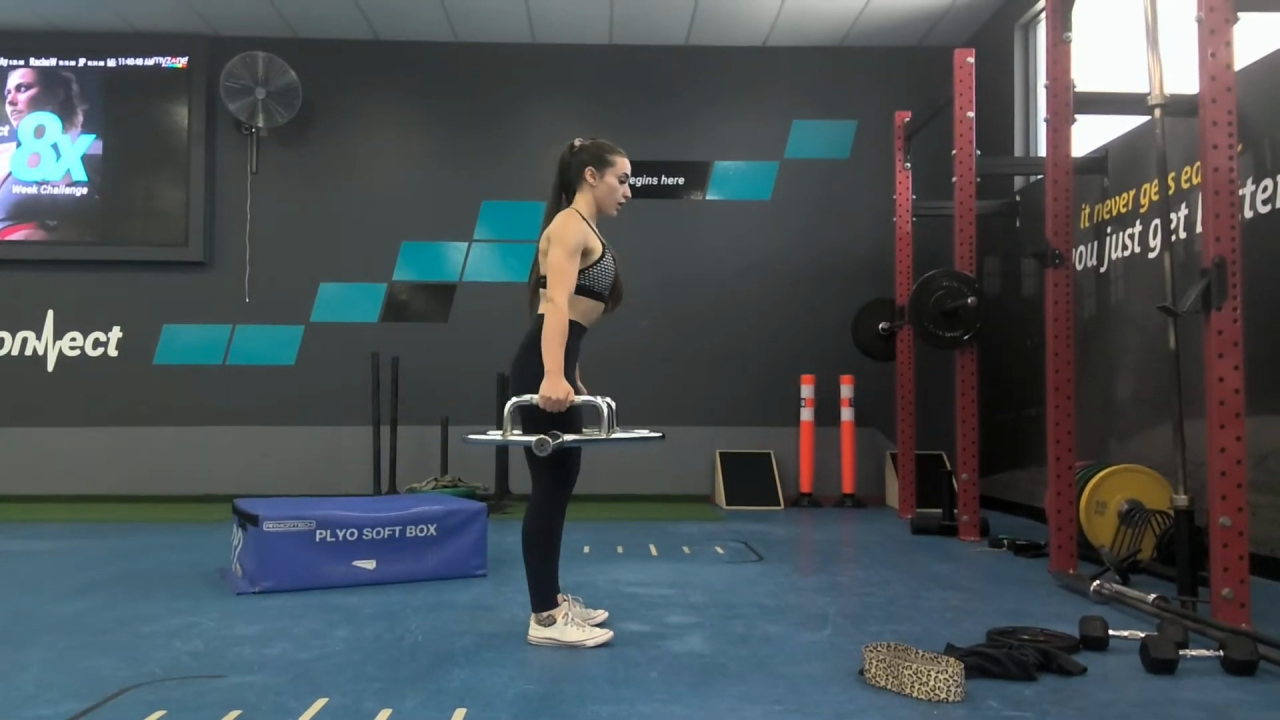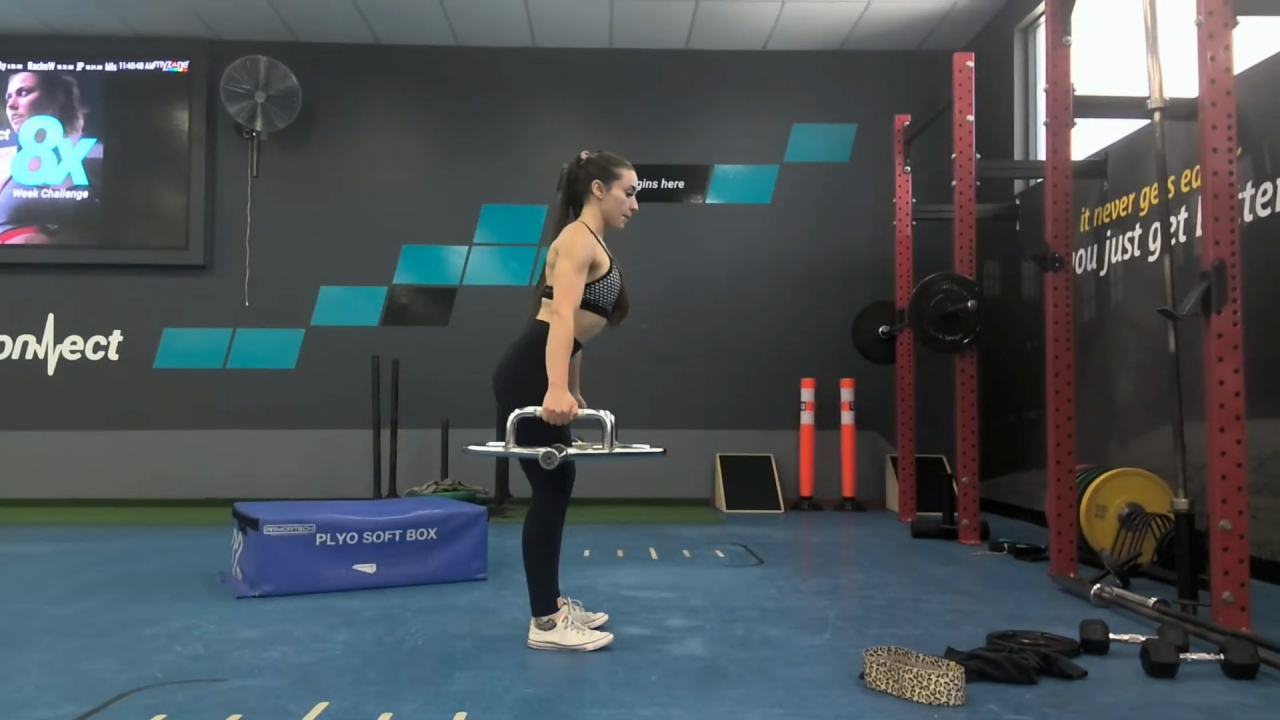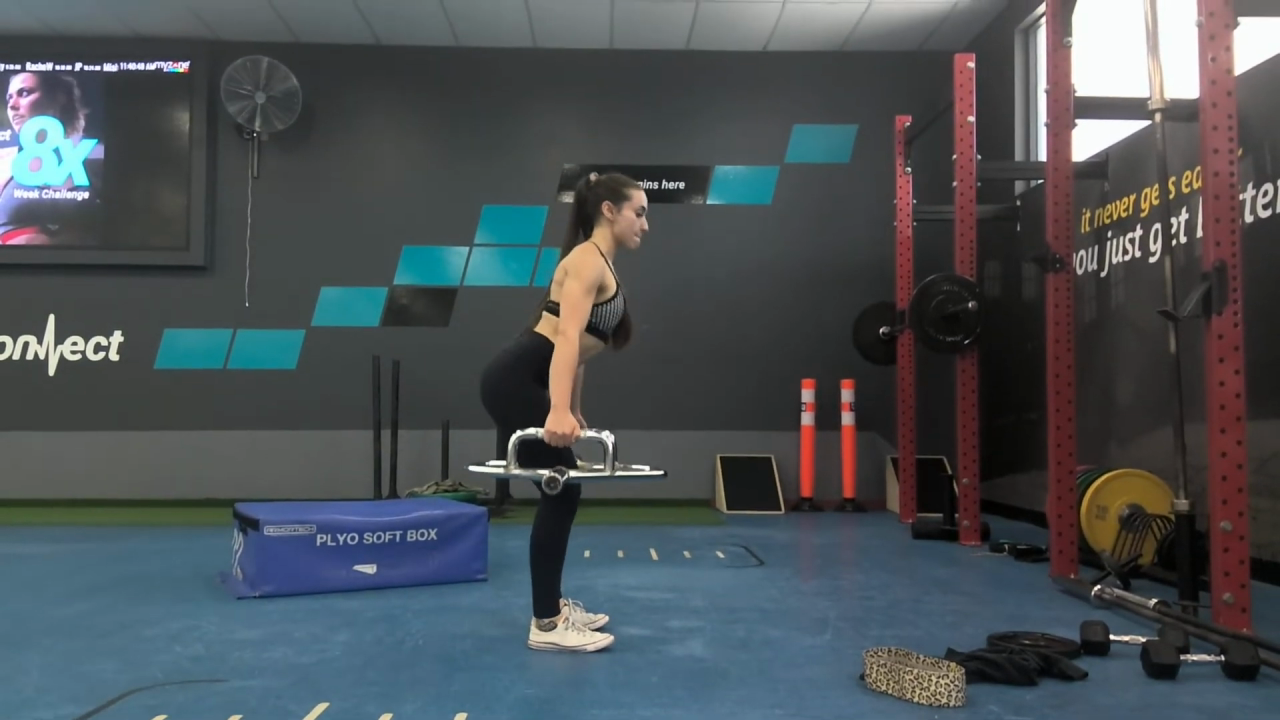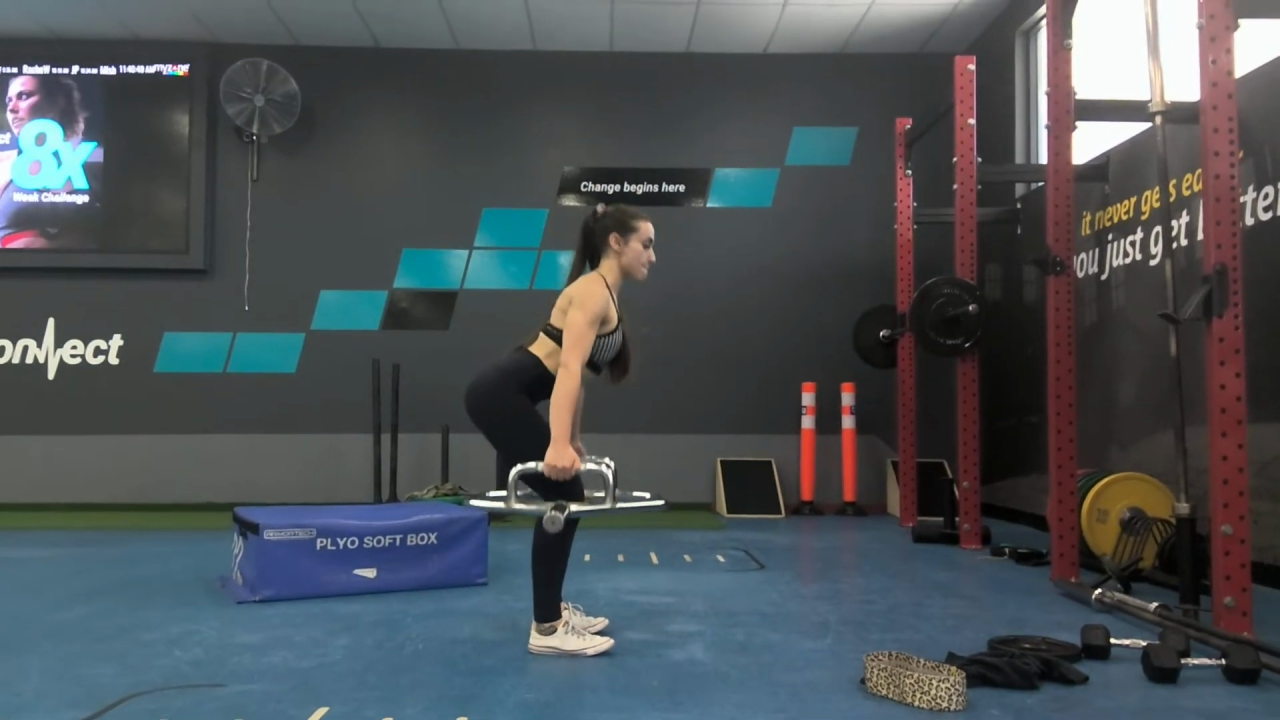
dt=0.3s
person 1, frame 1
left shoulder: (583, 229)
right shoulder: (570, 225)
right elbow: (556, 305)
left wrist: (571, 378)
right wrist: (553, 377)
left hip: (555, 366)
right hip: (542, 368)
left knee: (559, 484)
right knee: (550, 487)
left ankle: (552, 600)
right ankle: (545, 619)
person 1, frame 2
left shoulder: (590, 242)
right shoulder: (579, 239)
right elbow: (561, 317)
left wrist: (572, 391)
right wrist: (556, 390)
left hip: (540, 374)
right hip: (529, 375)
left knee: (557, 488)
right knee: (550, 491)
left ankle: (552, 603)
right ankle: (545, 623)
person 1, frame 3
left shoulder: (600, 264)
right shoulder: (589, 261)
left elbow: (578, 345)
right elbow: (567, 337)
left wrist: (572, 411)
right wrist: (558, 411)
left hip: (518, 381)
right hip: (514, 381)
left knee: (562, 491)
right knee: (560, 492)
left ankle: (553, 605)
right ankle: (547, 624)
person 1, frame 4
left shoulder: (602, 292)
right shoulder: (593, 292)
left elbow: (573, 373)
right elbow: (568, 370)
left wrist: (573, 439)
right wrist: (558, 444)
left hip: (507, 394)
right hip: (499, 395)
left knee: (567, 497)
right knee: (562, 497)
left ankle: (553, 609)
right ankle: (546, 628)
